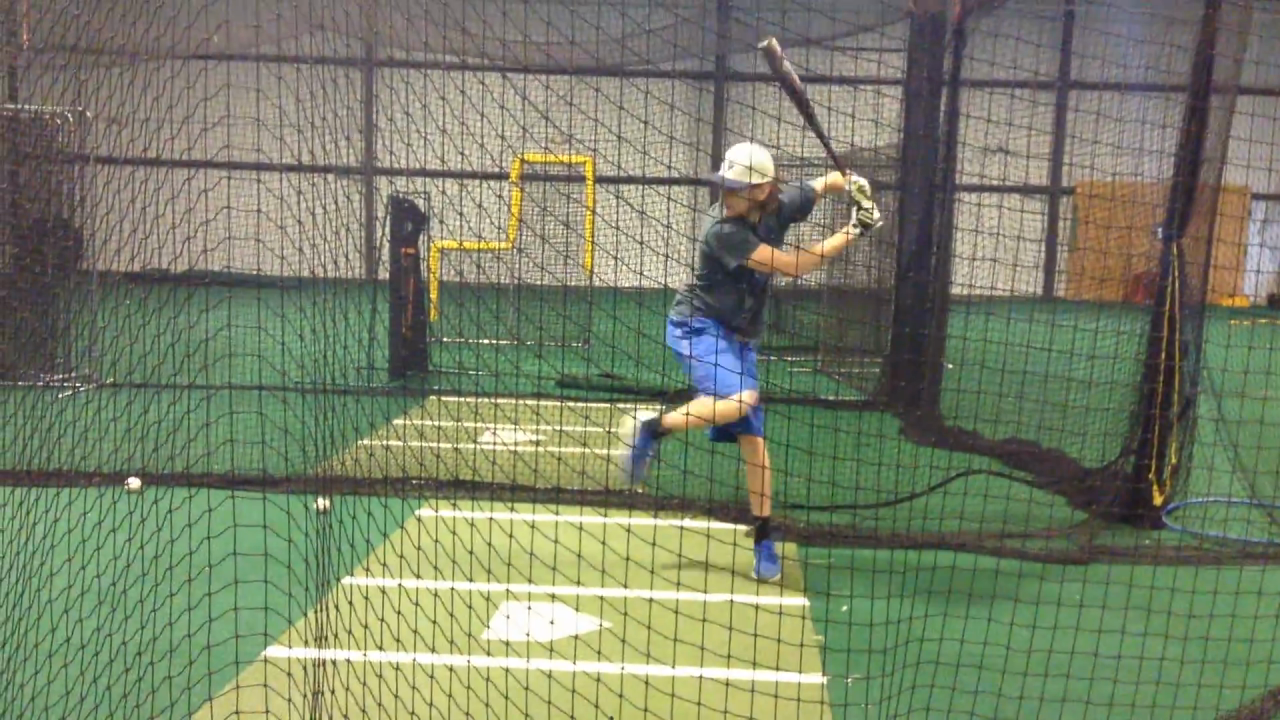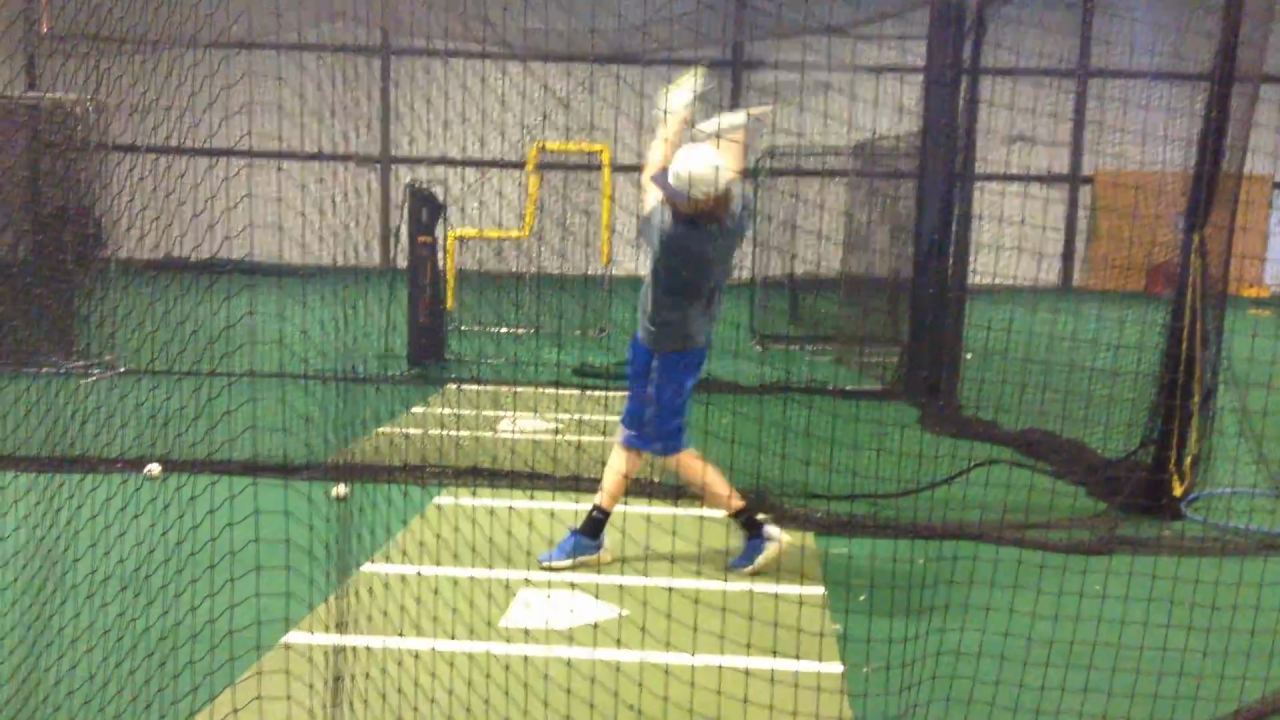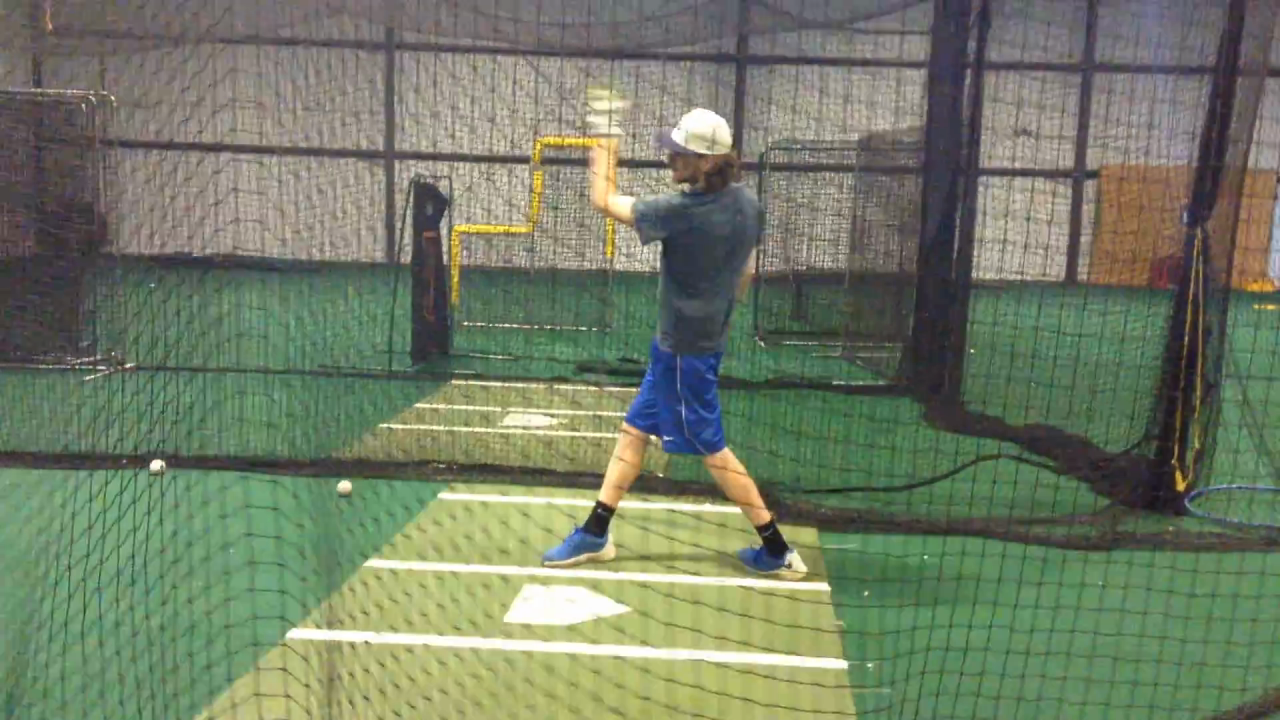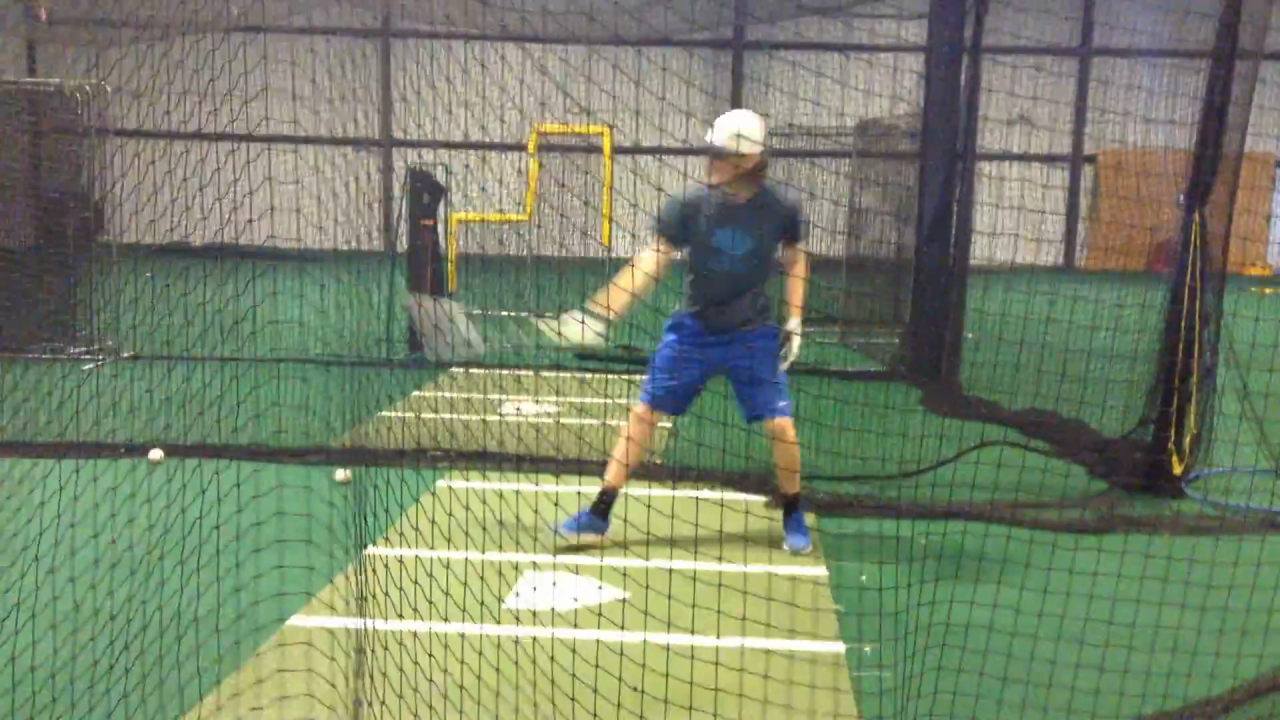
dt=0.7s
person 1, frame 1
left shoulder: (781, 204)
right shoulder: (721, 230)
left elbow: (834, 182)
right elbow: (797, 266)
left wrist: (855, 186)
right wrist: (851, 231)
left hip: (738, 336)
right hip: (697, 327)
left knee: (752, 439)
right knee: (740, 401)
left ankle: (763, 540)
right ankle: (649, 428)
person 1, frame 2
left shoulder: (673, 236)
right shoulder: (733, 210)
left elbow: (651, 173)
right elbow: (731, 163)
left wrist: (675, 113)
right wrist: (727, 128)
left hip: (667, 347)
right hip: (688, 338)
left knee: (670, 447)
right knee: (633, 436)
left ankle: (757, 530)
right ankle: (589, 538)
person 1, frame 3
left shoulder: (684, 212)
right shoulder: (744, 202)
left elbow: (610, 203)
right elbow: (743, 273)
left wrist: (604, 145)
left hip: (684, 344)
right hip: (683, 338)
left knee: (709, 447)
right knee: (633, 429)
left ankle: (778, 550)
right ankle: (595, 534)
person 1, frame 4
left shoulder: (780, 208)
right shoulder: (691, 203)
left elbow: (795, 261)
right elbow: (650, 265)
left wrist: (793, 321)
right wrist: (601, 311)
left hip: (752, 333)
right hip: (695, 327)
left knee: (781, 425)
right knee: (643, 413)
left ankle: (793, 515)
right ankle: (599, 514)
